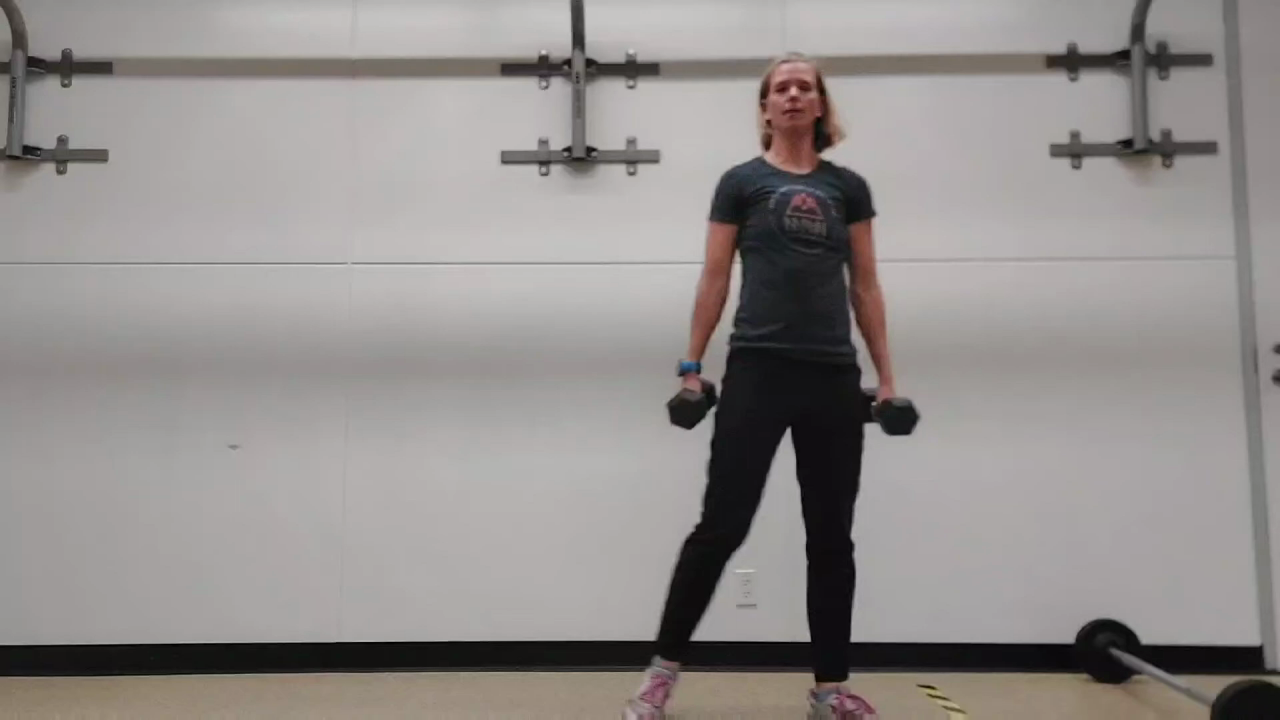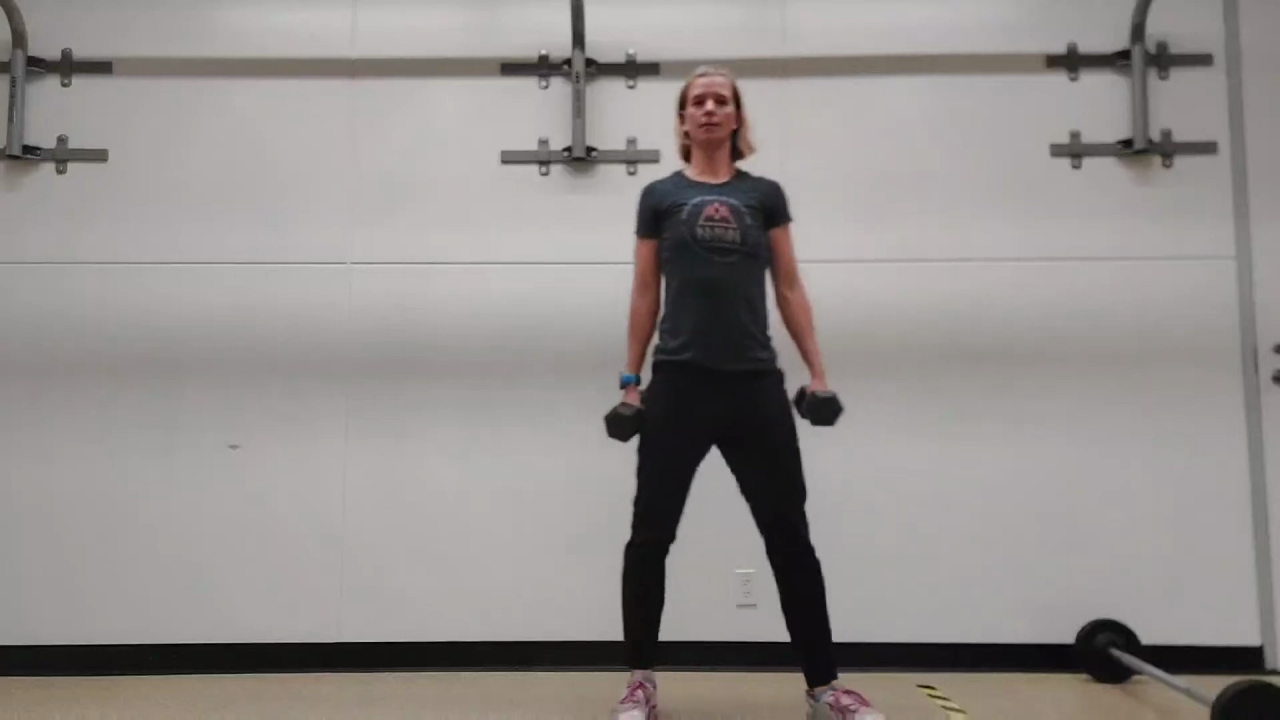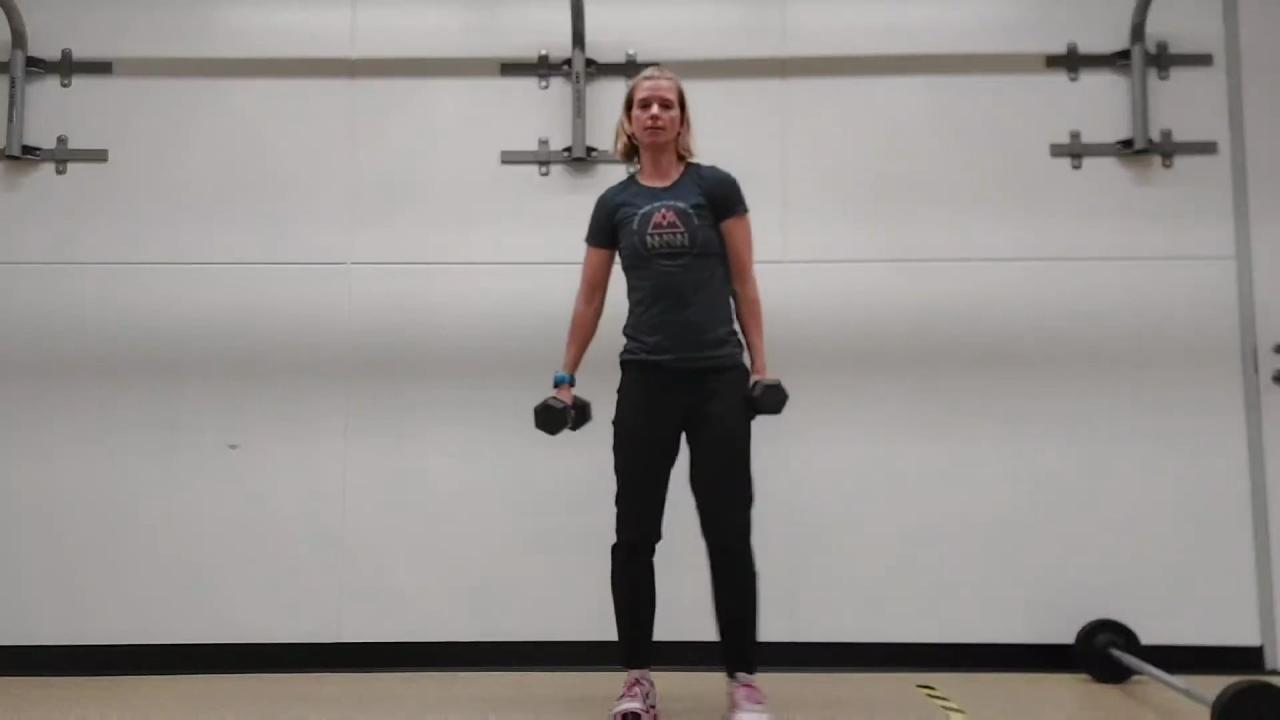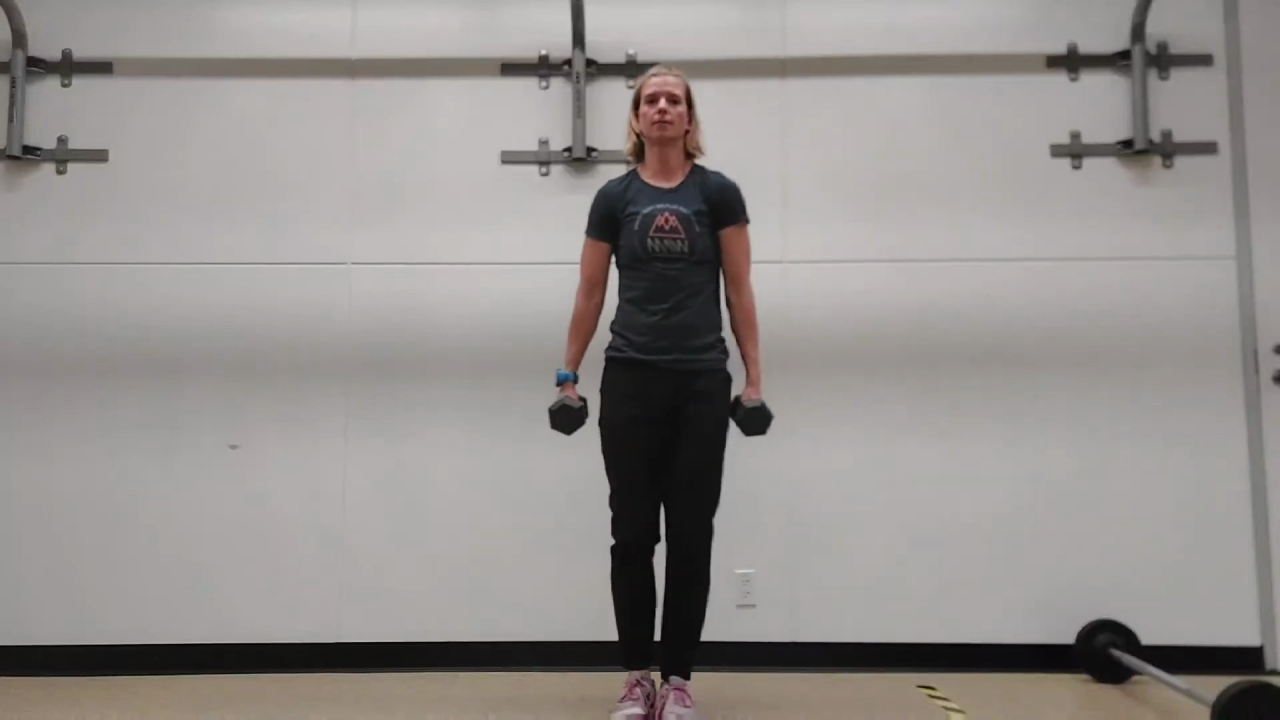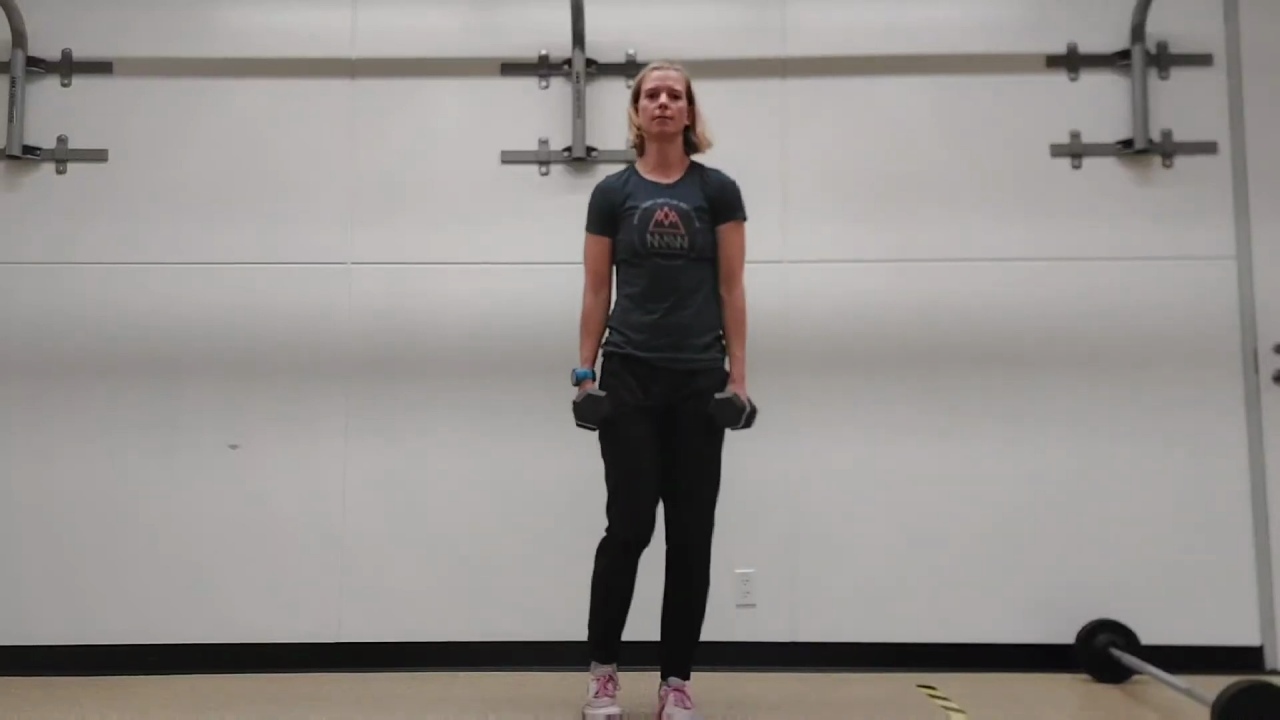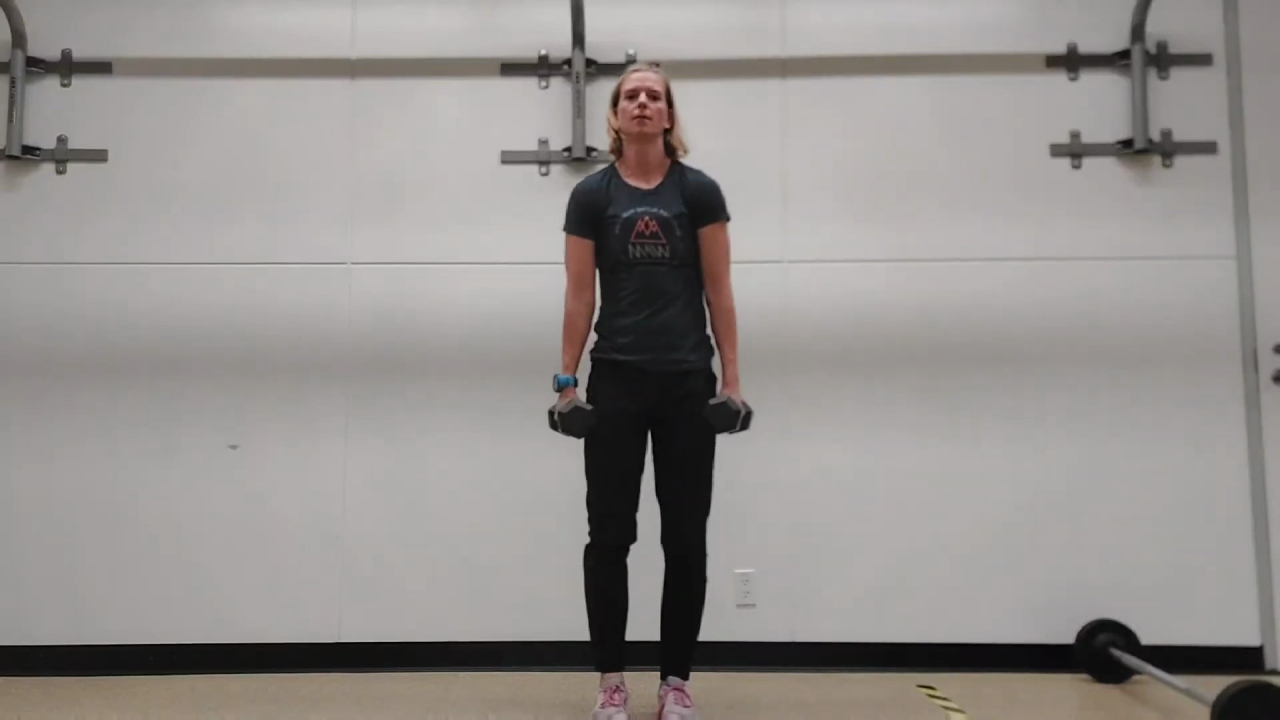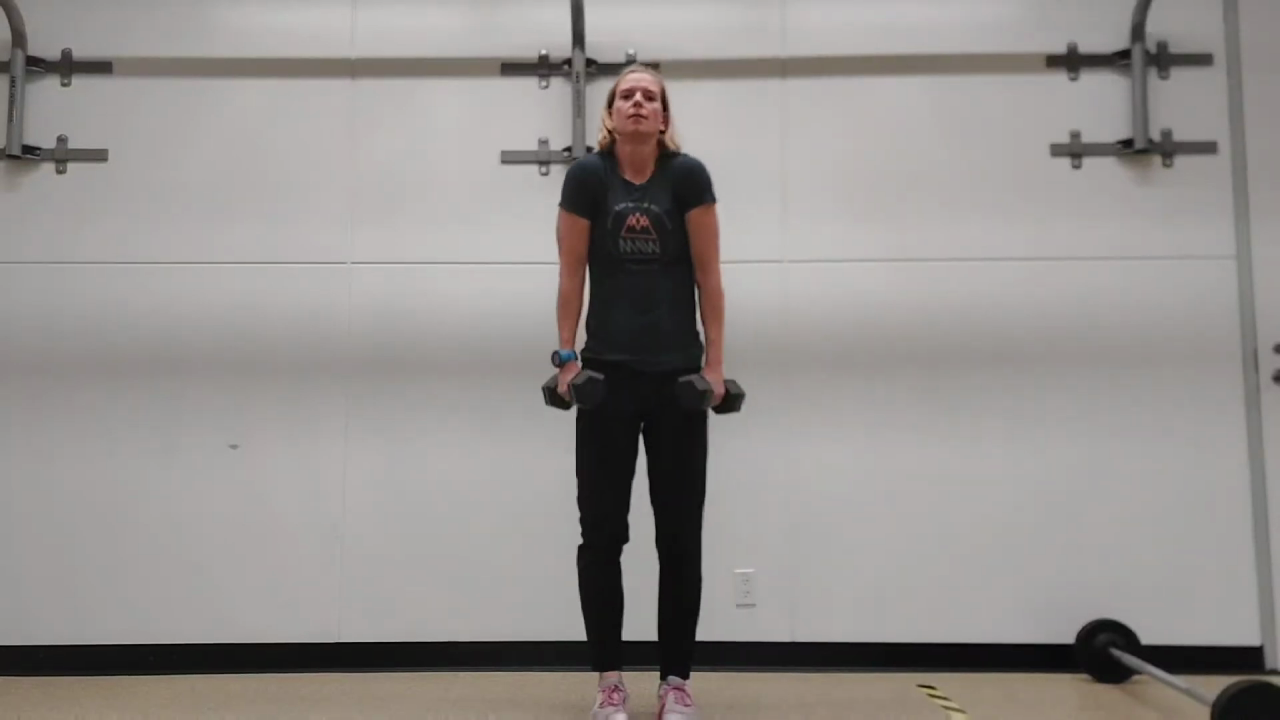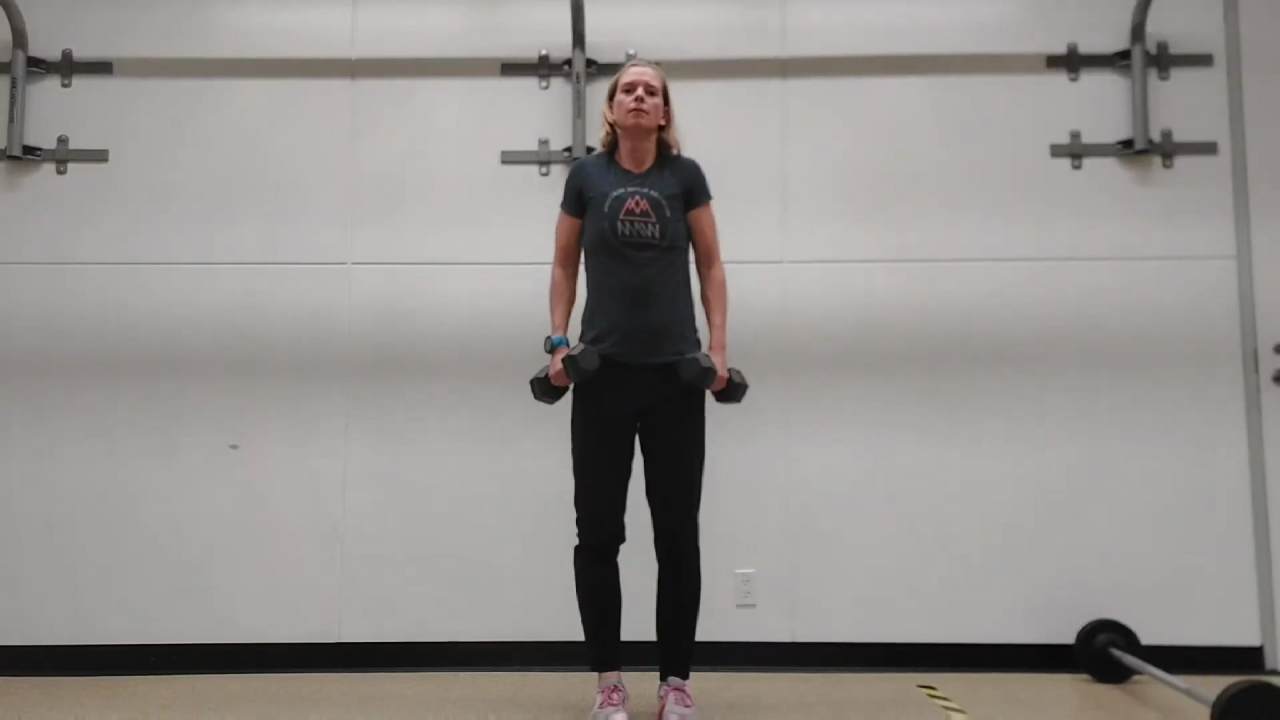
dt=0.3s
person 1, frame 1
left shoulder: (849, 187)
right shoulder: (741, 182)
left elbow: (865, 285)
right elbow: (714, 279)
left wrist: (886, 374)
right wrist: (691, 366)
left hip: (832, 375)
right hip: (759, 369)
left knee: (832, 535)
right knee: (722, 525)
person 1, frame 2
left shoulder: (765, 194)
right shoulder: (659, 196)
left elbow: (788, 288)
right elbow: (645, 295)
left wrist: (816, 371)
right wrist: (631, 379)
left hip: (754, 381)
right hip: (679, 382)
left knee: (789, 537)
right knee: (650, 536)
person 1, frame 3
left shoulder: (716, 186)
right shoulder: (613, 203)
left elbow: (744, 282)
right elbow: (589, 299)
left wrist: (760, 363)
right wrist: (565, 377)
left hip: (718, 376)
right hip: (646, 378)
left knee: (727, 526)
right knee: (635, 533)
person 1, frame 4
left shoulder: (719, 192)
right shoulder: (614, 197)
left elbow: (739, 290)
right elbow: (590, 293)
left wrist: (754, 376)
right wrist: (568, 375)
left hip: (701, 379)
right hip: (630, 377)
left knee: (691, 533)
right knee: (634, 532)
person 1, frame 5
left shoulder: (718, 189)
right shoulder: (612, 192)
left elbow: (732, 288)
right elbow: (596, 290)
left wrist: (739, 374)
right wrist: (584, 373)
left hip: (697, 378)
right hip: (629, 375)
left knee: (691, 534)
right knee: (627, 527)
person 1, frame 6
left shoulder: (698, 190)
right shoulder: (591, 194)
left elbow: (718, 290)
right elbow: (579, 294)
left wrist: (732, 378)
right wrist: (566, 379)
left hip: (687, 380)
right hip: (616, 379)
left knee: (685, 535)
right knee: (610, 532)
person 1, frame 7
left shoulder: (687, 175)
right shoulder: (586, 176)
left elbow: (708, 275)
right elbow: (571, 275)
left wrist: (714, 361)
right wrist: (567, 353)
left hip: (675, 378)
right hip: (609, 376)
left knee: (680, 533)
right knee: (602, 531)
person 1, frame 8
left shoulder: (685, 174)
right shoulder: (587, 174)
left elbow: (710, 267)
right elbow: (564, 267)
left wrist: (717, 347)
right wrist: (558, 340)
left hip: (674, 376)
right hip: (603, 375)
left knee: (678, 531)
right knee: (598, 530)
